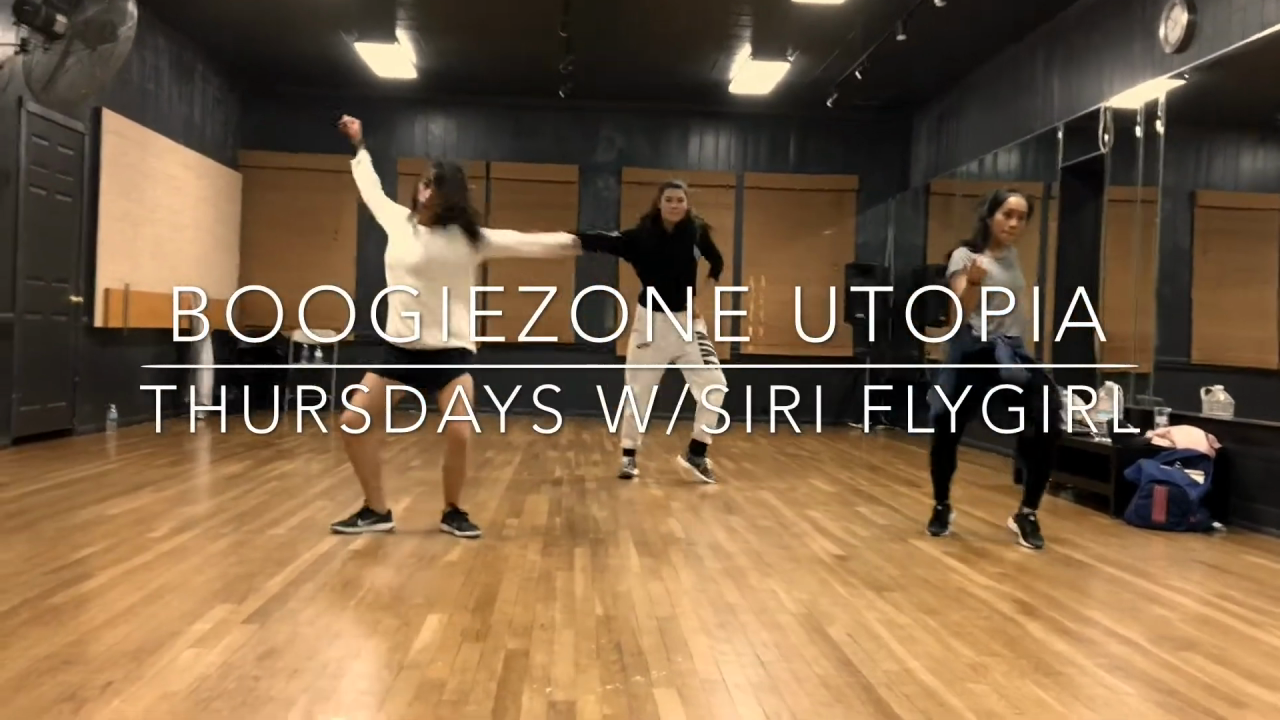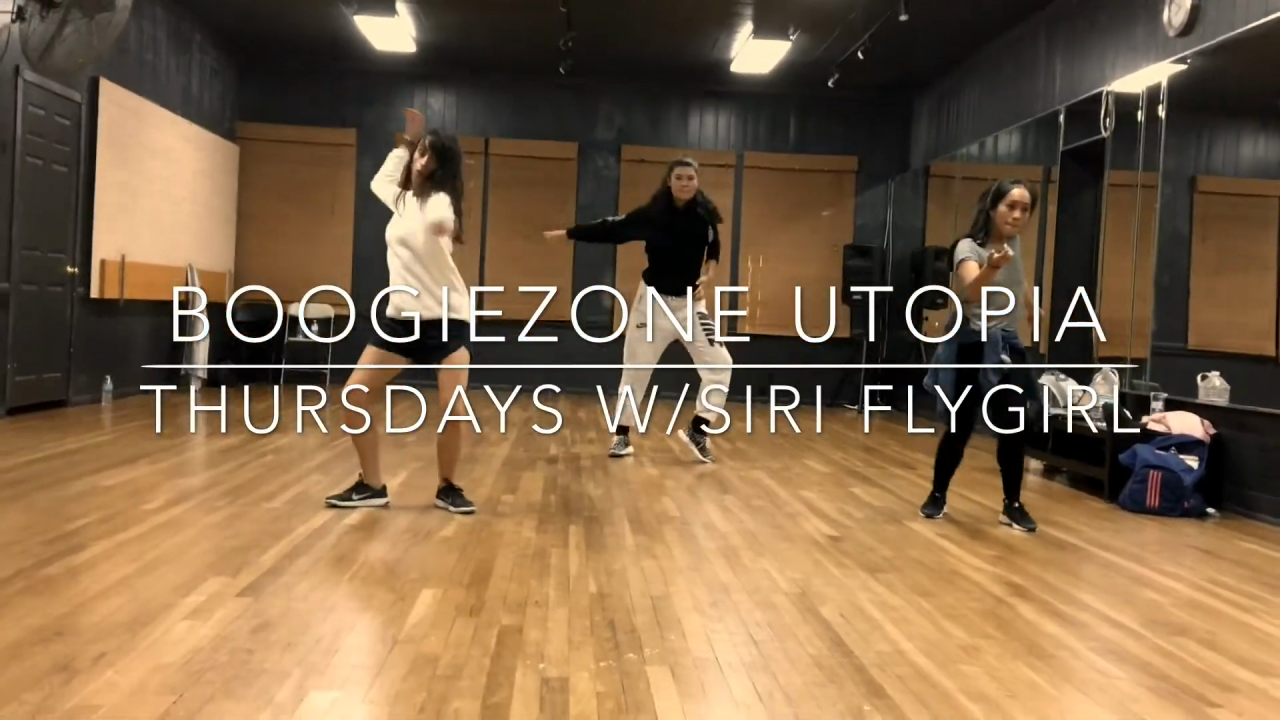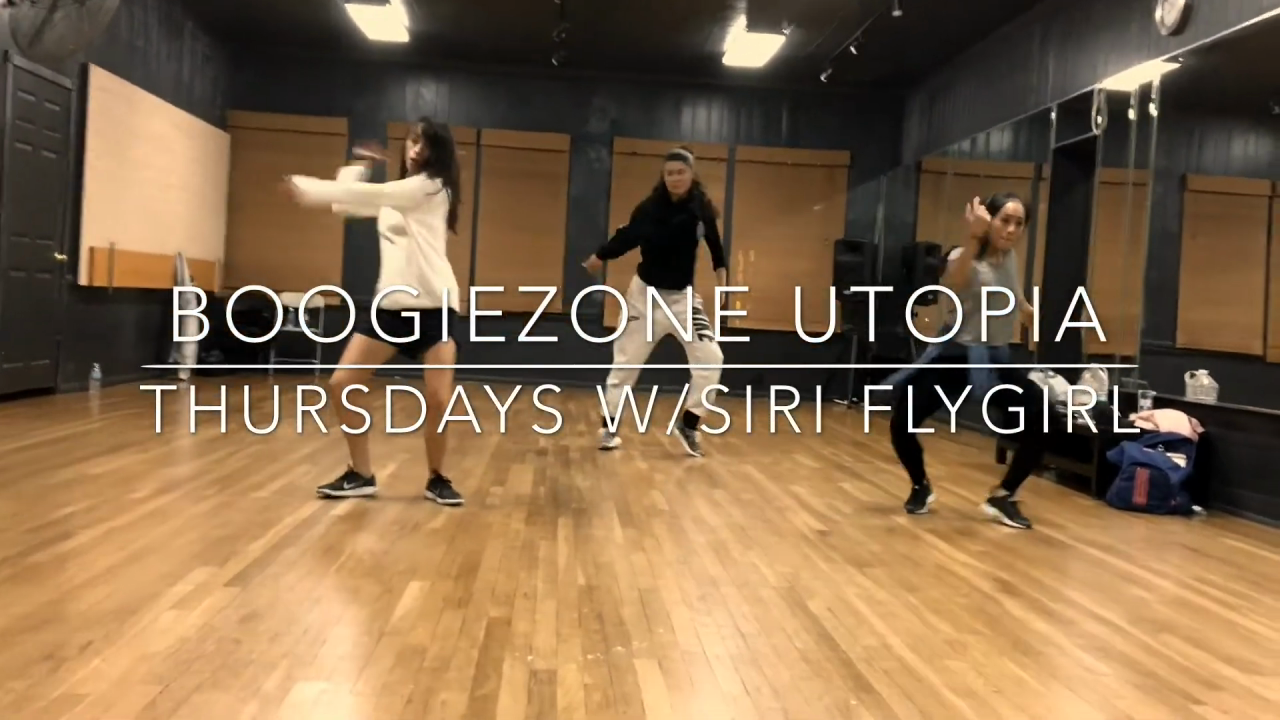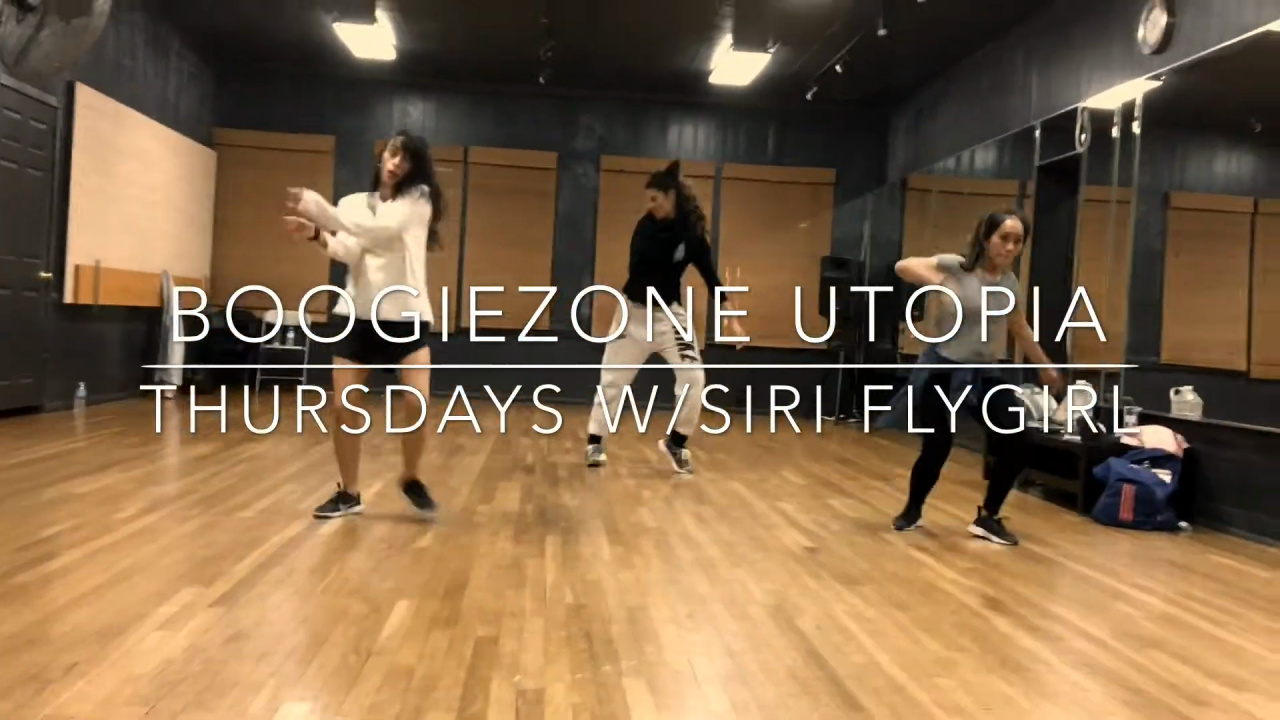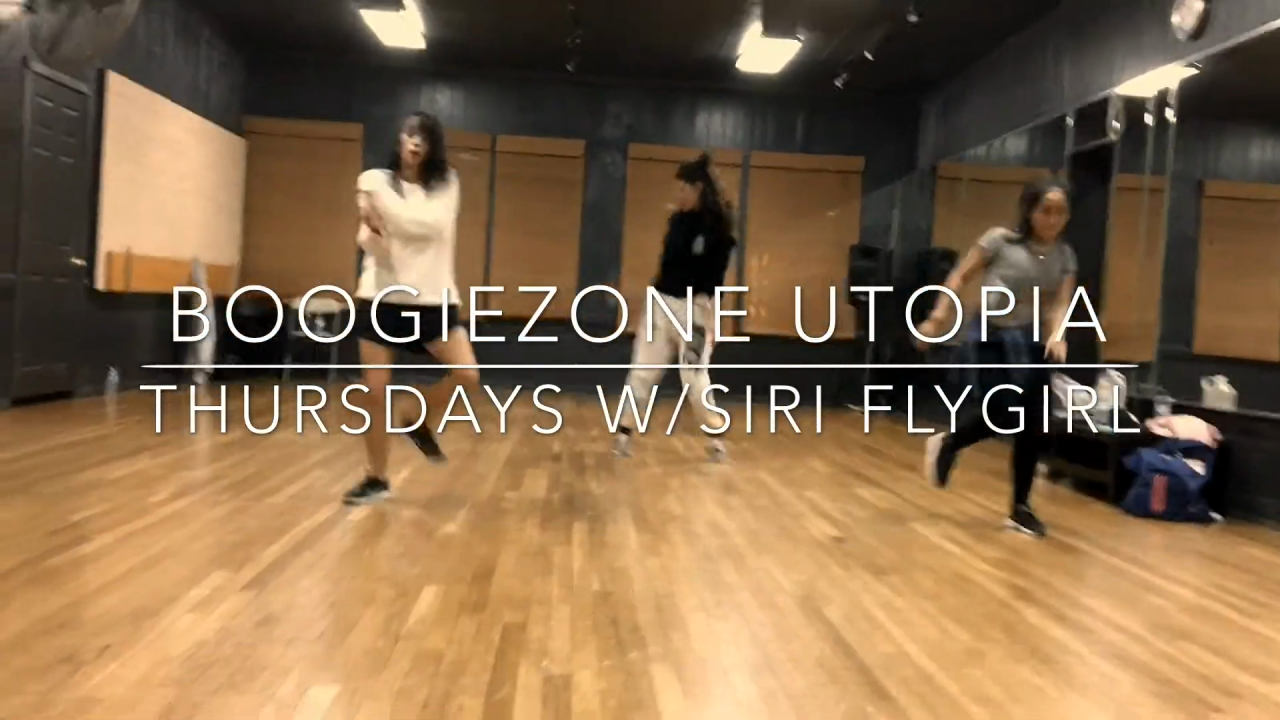
dt=0.2s
person 1, frame 1
left shoulder: (463, 236)
right shoulder: (399, 221)
left elbow: (515, 241)
right elbow: (371, 190)
left wrist: (564, 241)
right wrist: (359, 147)
left hip: (448, 348)
right hip: (398, 347)
left knee: (458, 433)
right knee: (353, 422)
left ankle: (452, 513)
right ankle: (374, 510)
person 1, frame 2
left shoulder: (440, 200)
right shoulder: (404, 197)
left elbow: (441, 218)
right elbow: (381, 181)
left wrist: (442, 226)
right wrist: (406, 143)
left hip: (446, 319)
right hip: (400, 317)
right knee: (355, 395)
left ankle: (448, 487)
right ankle: (372, 485)
person 1, frame 3
left shoulder: (432, 186)
right shoulder: (390, 193)
left elbow: (368, 198)
right elbow: (350, 203)
left wrist: (307, 186)
right wrist: (362, 164)
left hip: (432, 305)
right hip: (388, 304)
left knee: (437, 400)
right knee: (342, 384)
left ankle: (437, 478)
right ankle: (360, 473)
person 1, frame 4
left shoulder: (419, 198)
right shoulder: (354, 203)
left elbow: (381, 229)
right elbow: (349, 250)
left wrist: (320, 207)
right wrist: (315, 232)
left hip: (409, 316)
right hip: (357, 315)
left knee: (417, 406)
right knee: (344, 407)
left ankle: (412, 481)
right ankle: (348, 494)
person 1, frame 5
left shoulder: (445, 182)
right shoulder: (373, 180)
left elbow: (436, 228)
right elbow: (370, 242)
left wrist: (389, 212)
right wrist: (372, 229)
left hip: (434, 297)
right hip: (381, 297)
left knee: (466, 376)
right knee: (375, 391)
left ankle: (419, 422)
right ankle: (376, 478)
person 2, frame 1
left shoulder: (1010, 254)
right shoulder: (964, 256)
right elbow: (963, 306)
left wrist: (1023, 325)
right wrist: (973, 280)
left hip: (1013, 356)
right hip: (973, 354)
left knee: (1045, 434)
right knee: (945, 435)
left ankle: (1026, 515)
right ankle: (942, 508)
person 2, frame 2
left shoulder: (1012, 244)
right shoulder: (968, 248)
right elbow: (974, 290)
left wrist: (1027, 304)
right wrist: (993, 266)
left hip: (1006, 345)
right hip: (969, 344)
left knee: (1011, 426)
right knee: (959, 430)
left ankle: (1011, 504)
right ankle: (939, 492)
person 2, frame 3
left shoulder: (1010, 260)
right shoulder: (967, 262)
right elbow: (960, 278)
left wrist: (1026, 311)
right wrist: (975, 231)
left hip: (997, 362)
right hip: (953, 357)
left knee: (1039, 426)
right knee: (901, 426)
left ankle: (1004, 497)
right ankle: (921, 487)
person 2, frame 4
left shoulder: (1011, 284)
right shoulder: (955, 268)
left elbow: (1019, 330)
right elbow: (903, 266)
left wrist: (1045, 363)
right wrist: (931, 275)
left hip: (987, 374)
right hip: (945, 370)
left knee: (1014, 447)
right knee: (935, 451)
left ankle: (987, 517)
right ankle: (913, 509)
person 2, frame 5
left shoulder: (1065, 257)
right shoulder: (1001, 240)
left elbow: (1062, 308)
right elbow: (961, 276)
left wrist: (1057, 335)
right wrist: (939, 315)
left hip: (1031, 344)
right hip: (993, 338)
left knee: (1032, 428)
right knee: (1000, 415)
left ankle: (1019, 508)
right ankle: (945, 445)
person 3, frame 1
left shoulder: (697, 233)
right shoulder: (643, 235)
left elbow: (717, 266)
right elbow: (609, 243)
right wrist: (575, 238)
left hip: (688, 321)
right hip: (651, 319)
left knee: (713, 386)
right knee: (638, 390)
left ankle: (696, 452)
right ankle: (629, 456)
person 3, frame 2
left shoulder: (704, 214)
right shoulder: (650, 214)
left elbow: (713, 249)
right elbow: (611, 229)
left wrist: (709, 273)
right wrist: (569, 233)
left hip: (689, 301)
right hip: (652, 300)
left knee: (719, 364)
right knee: (635, 371)
left ankle: (698, 430)
right ankle: (623, 434)
person 3, frame 3
left shoulder: (701, 211)
right shoulder: (649, 207)
left elbow: (715, 246)
right elbow: (626, 237)
left wrist: (720, 278)
right wrist: (599, 257)
left hip: (682, 296)
right hip: (644, 295)
left knee: (710, 359)
right knee: (625, 363)
left ankle: (689, 425)
right ankle: (609, 427)
person 3, frame 4
left shoulder: (692, 232)
right shoulder: (645, 225)
left elbow: (709, 273)
left wrist: (729, 315)
right wrist: (631, 293)
left hip: (668, 314)
right hip: (632, 311)
left knee: (693, 380)
right knee: (612, 379)
left ankle: (676, 443)
right ankle: (595, 443)
person 3, frame 5
left shoulder: (718, 224)
right shoulder: (679, 219)
left elbow: (716, 272)
left wrist: (709, 310)
left hip: (694, 306)
right hip: (660, 301)
left knee: (694, 379)
right knee: (642, 373)
left ankle: (716, 433)
right ankle: (625, 432)
